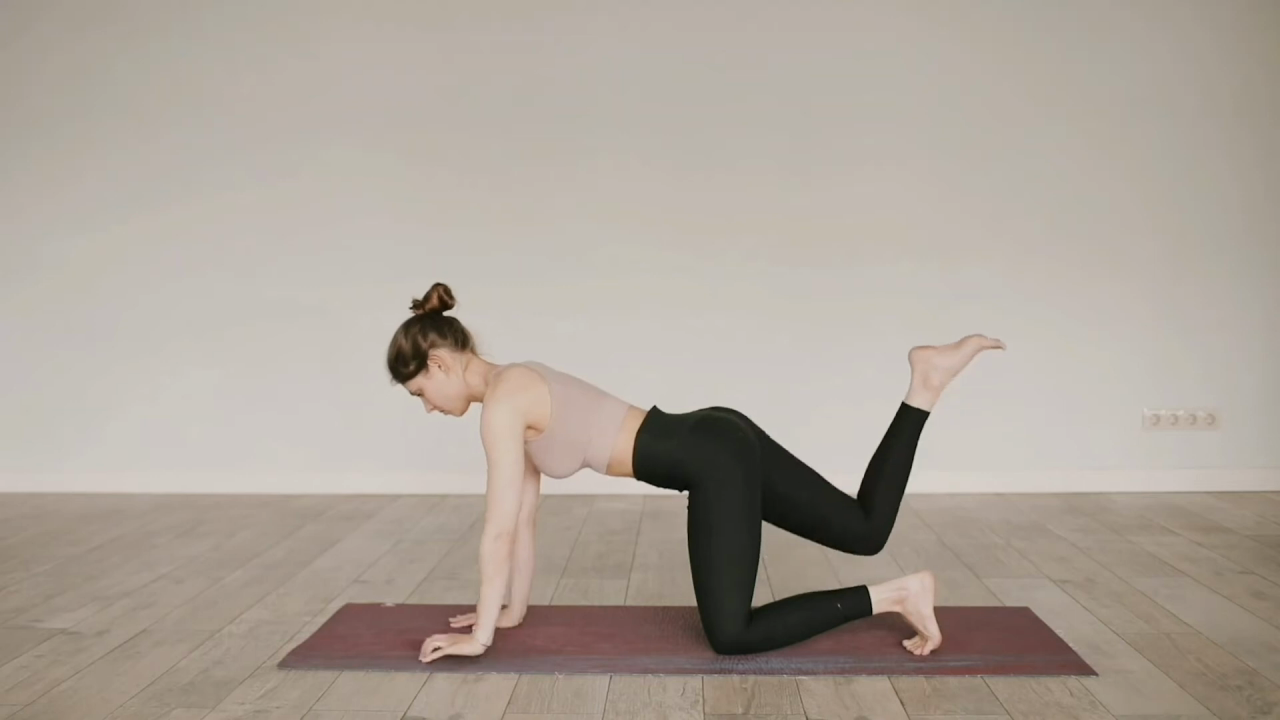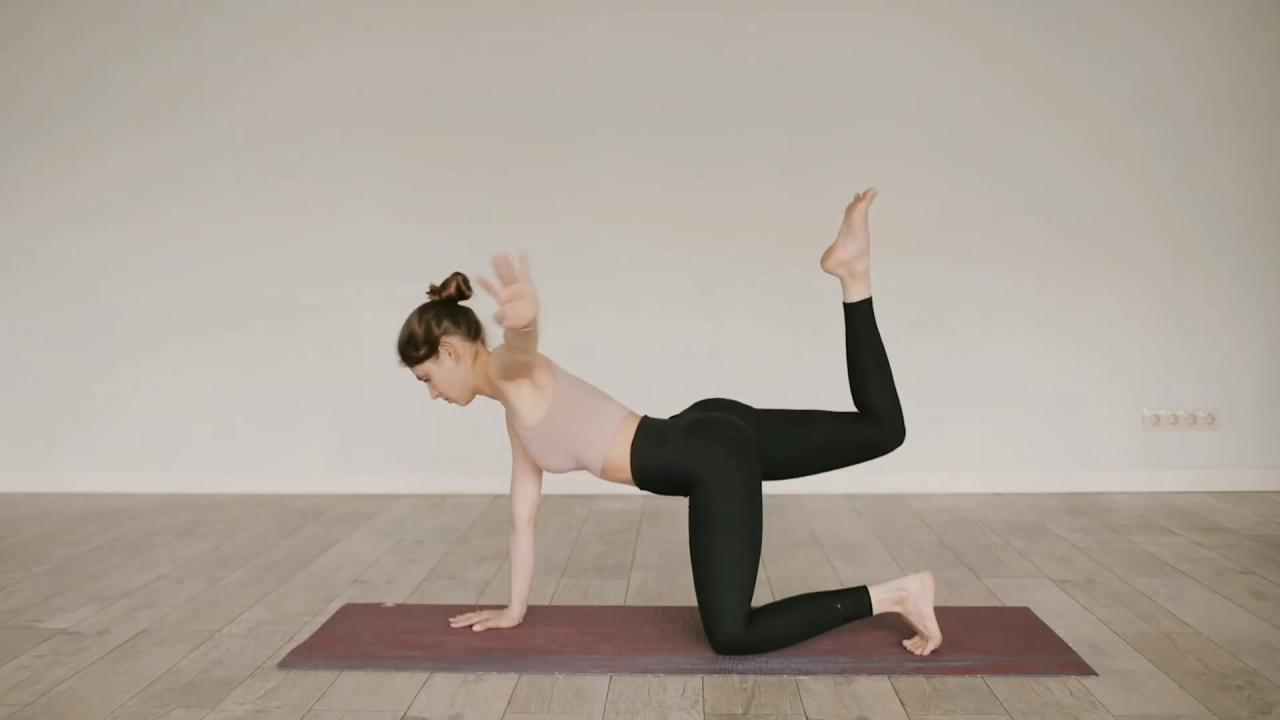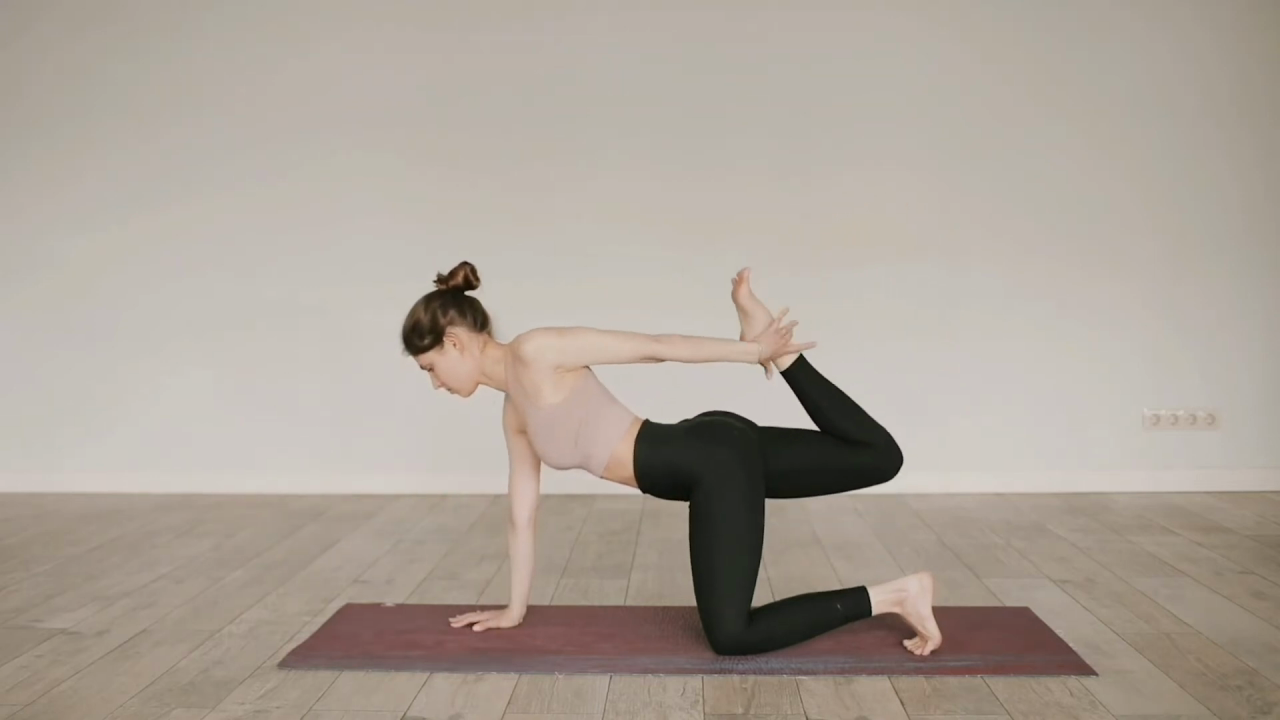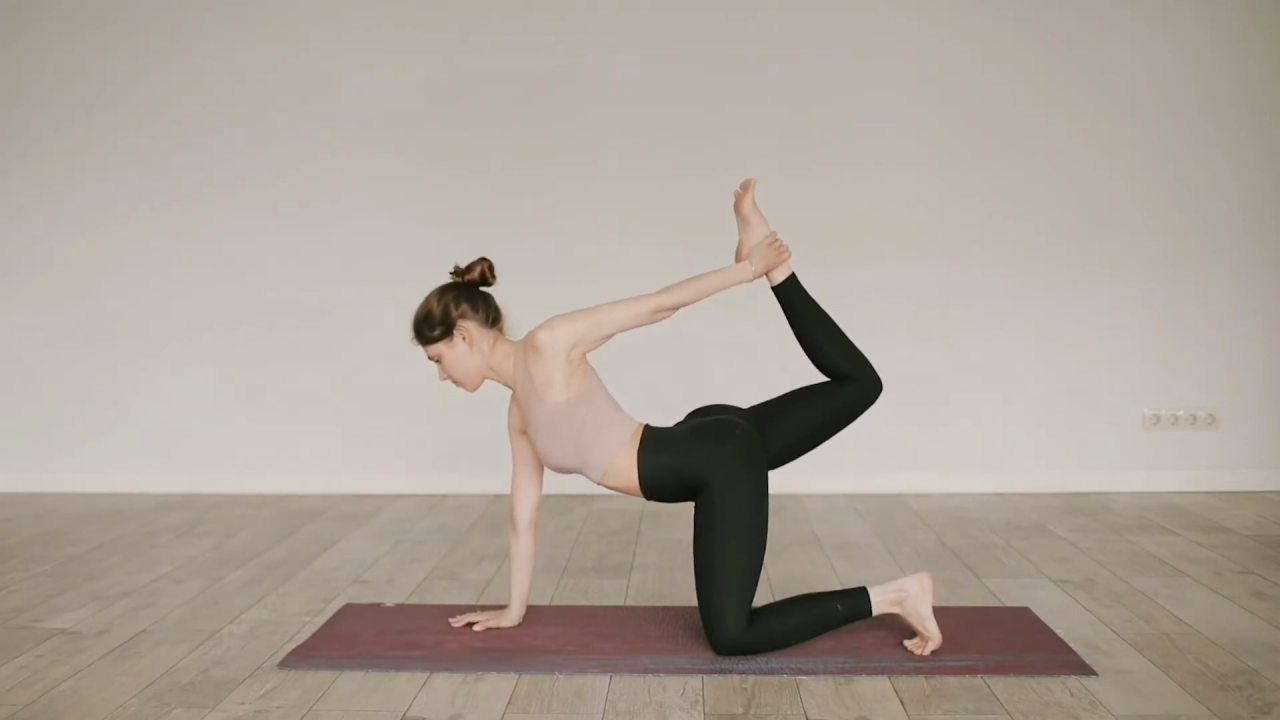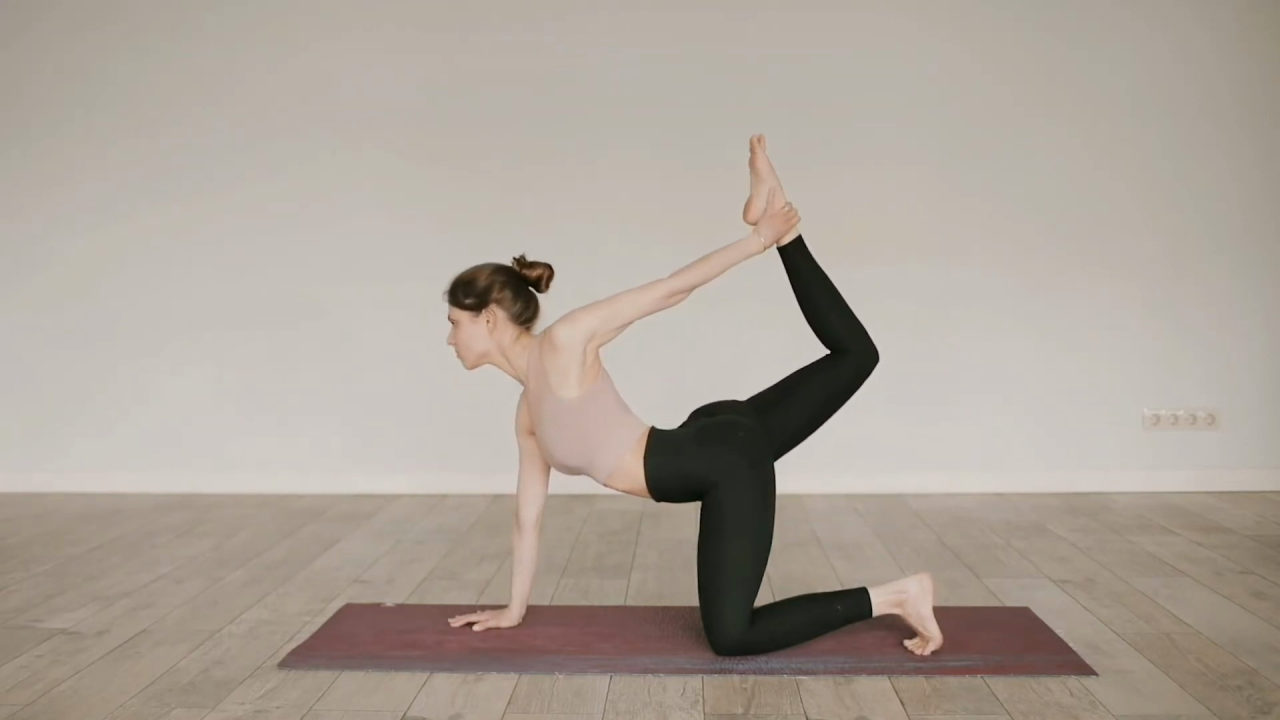
dt=1s
person 1, frame 1
left shoulder: (500, 401)
right shoulder: (515, 392)
left elbow: (499, 531)
right elbow: (524, 517)
left wrist: (481, 634)
right wrist: (514, 608)
left hip: (715, 461)
right hip: (721, 444)
left knee: (730, 635)
right knee: (865, 530)
left ankle: (892, 596)
right ankle: (922, 385)
person 1, frame 2
left shoulder: (513, 374)
right shoulder: (517, 414)
left elbow: (519, 354)
right elbow: (523, 515)
left wrist: (520, 322)
right wrist: (513, 609)
left hip: (713, 458)
right hip: (715, 439)
left knee: (731, 636)
right knee: (882, 430)
left ankle: (893, 596)
right ankle: (851, 276)
person 1, frame 3
left shoulder: (534, 351)
right shoulder: (515, 409)
left elbow: (653, 347)
right elbow: (522, 514)
left wrist: (751, 352)
right wrist: (513, 609)
left hip: (716, 458)
right hip: (710, 458)
left knee: (731, 637)
left ankle: (891, 595)
person 1, frame 4
left shoulder: (548, 346)
right shoulder: (520, 409)
left elbow: (658, 304)
right elbow: (523, 517)
left wrist: (749, 270)
right wrist: (514, 609)
left hip: (719, 459)
right hip: (711, 453)
left knee: (731, 637)
left ankle: (890, 597)
person 1, frame 5
left shoulder: (564, 342)
right shoulder: (528, 410)
left elbow: (672, 288)
right elbow: (529, 514)
left wrist: (759, 239)
right wrist: (514, 608)
left hip: (727, 460)
right hip: (715, 450)
left knee: (731, 638)
left ankle: (891, 598)
